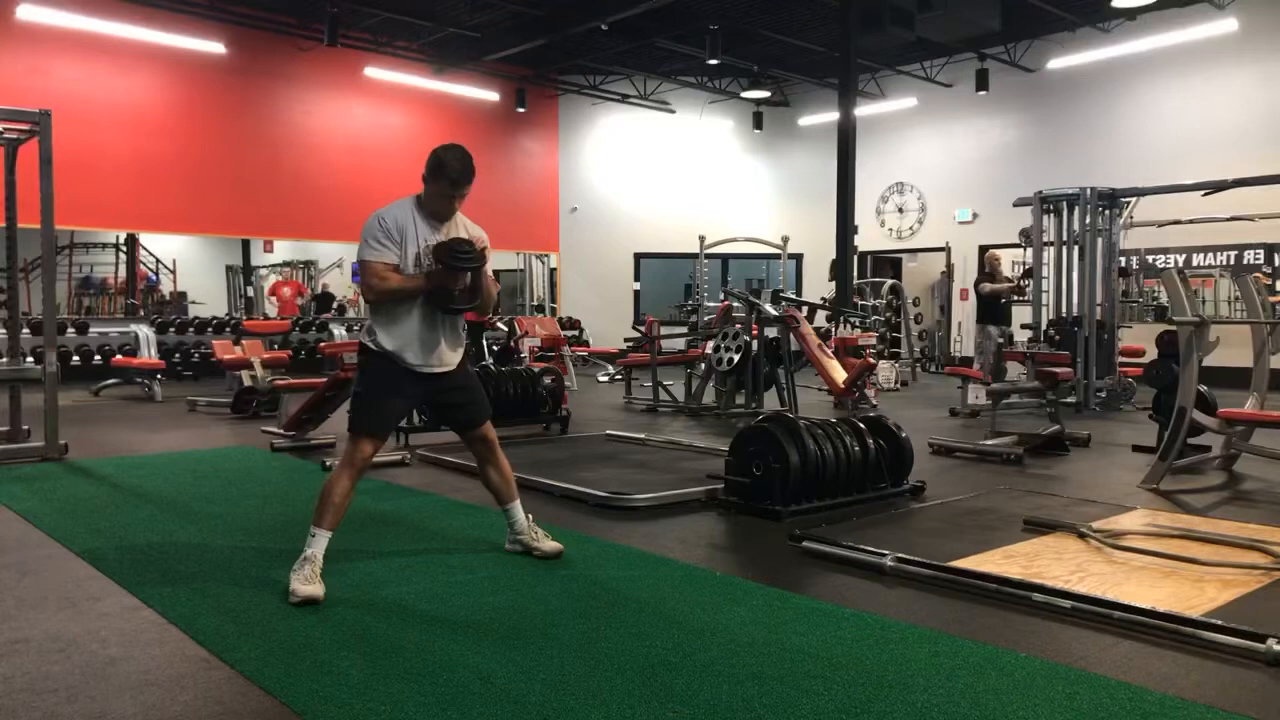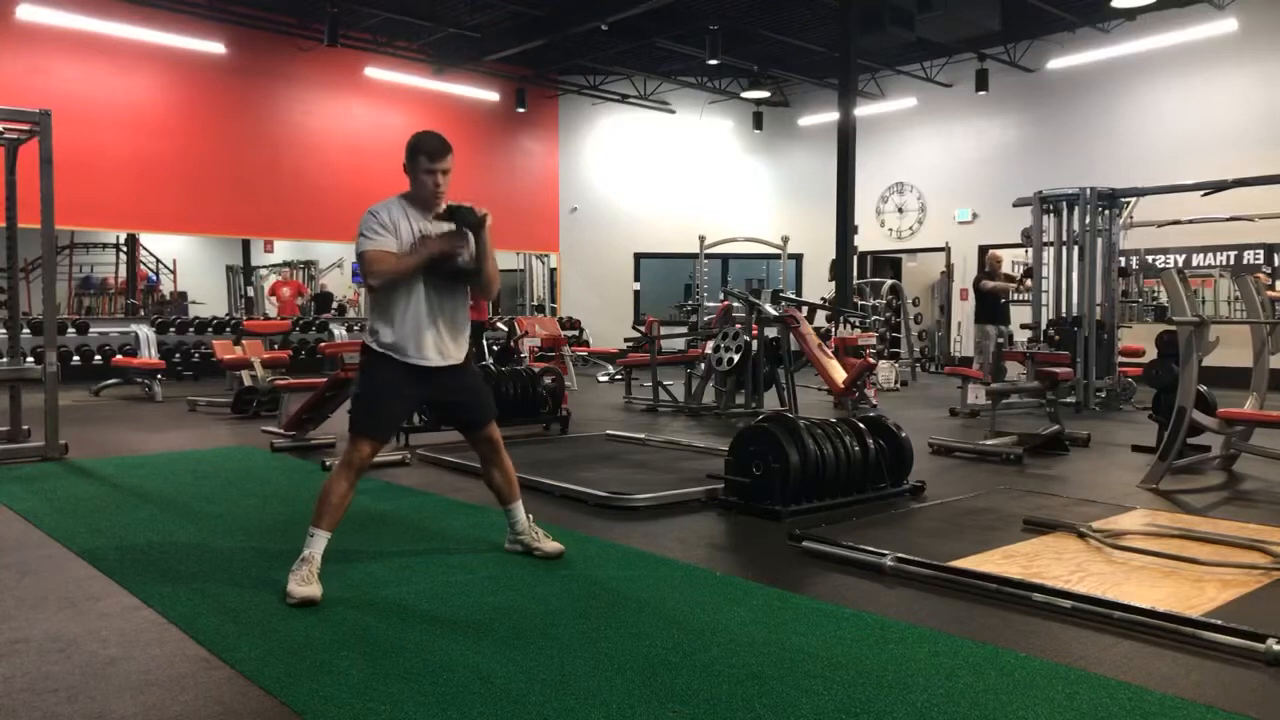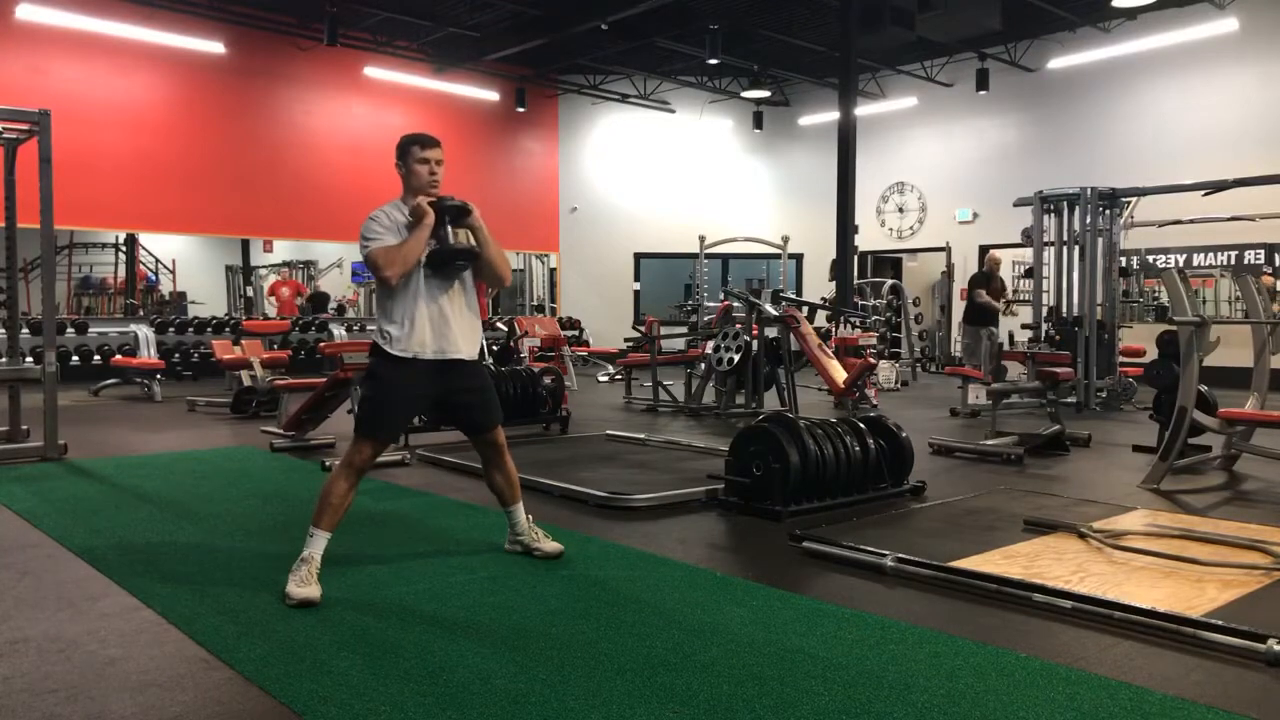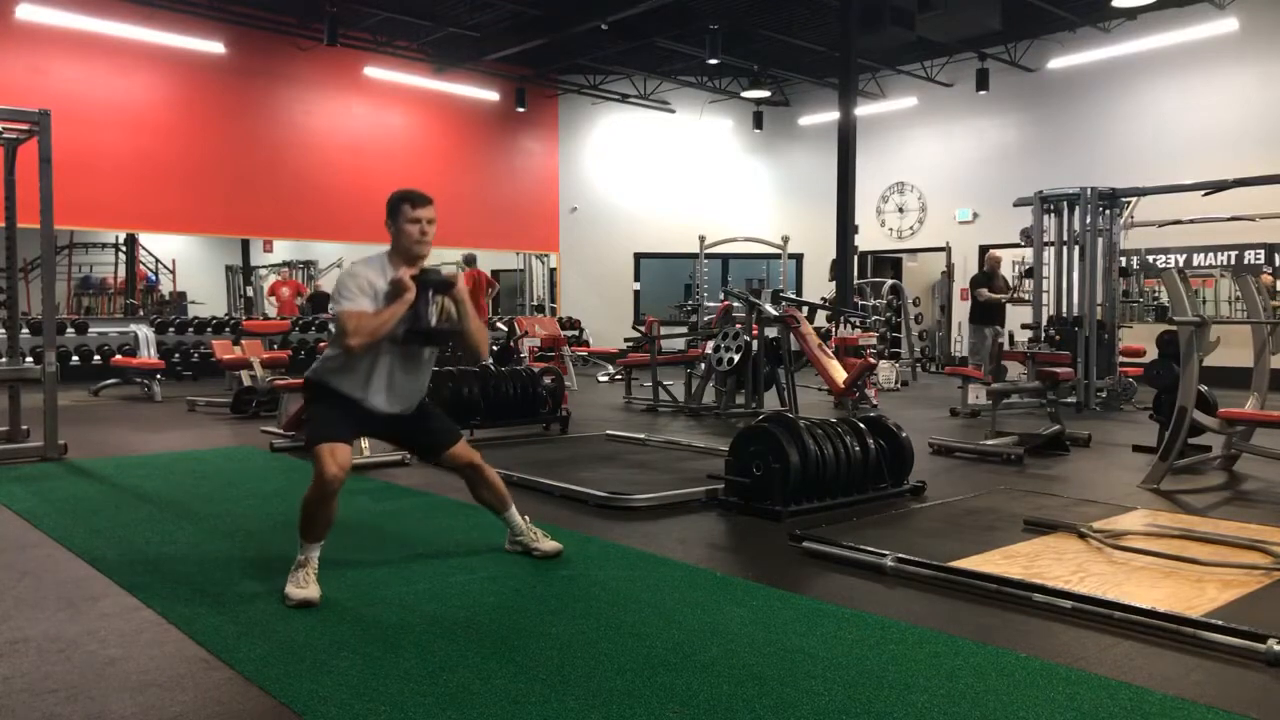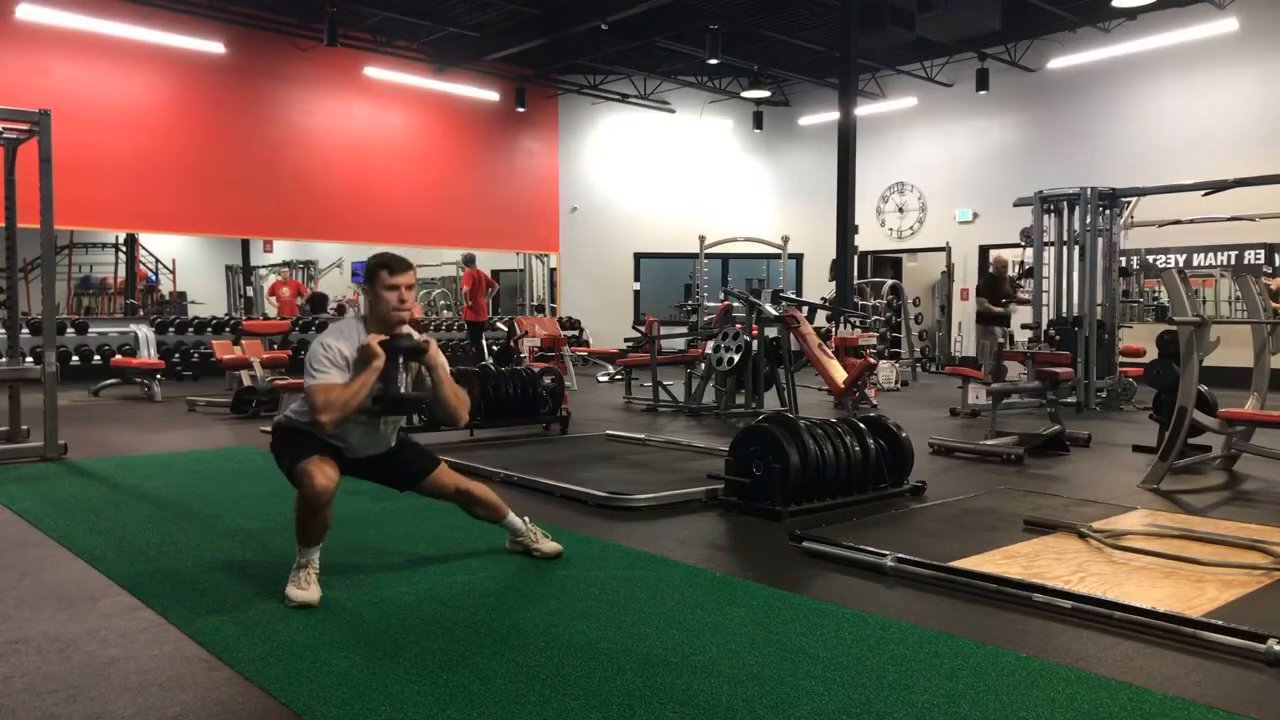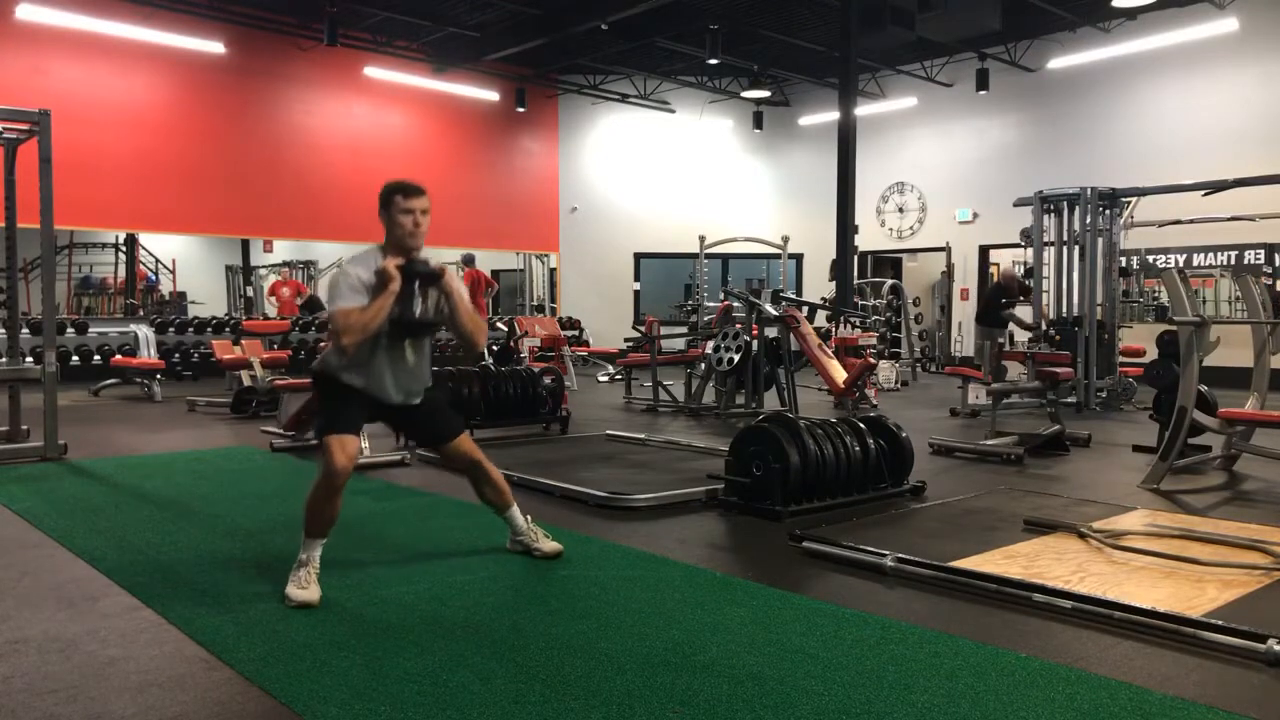
dt=0.7s
person 1, frame 1
left shoulder: (471, 232)
right shoulder: (388, 220)
left elbow: (484, 307)
right elbow: (374, 288)
left wrist: (480, 268)
right wrist: (436, 278)
left hip: (446, 360)
right hip: (390, 359)
left knee: (486, 441)
right knee: (357, 455)
left ankle: (521, 530)
right ankle: (311, 558)
person 1, frame 2
left shoulder: (463, 221)
right shoulder: (381, 216)
left elbow: (487, 291)
right elbow: (376, 275)
left wrist: (482, 238)
right wrist: (434, 248)
left hip: (452, 357)
right hip: (392, 359)
left knee: (491, 442)
right knee: (356, 456)
left ankle: (521, 530)
right ankle: (309, 558)
person 1, frame 3
left shoulder: (460, 222)
right shoulder: (383, 220)
left elbow: (501, 278)
right elbow: (390, 272)
left wrist: (477, 226)
right wrist: (423, 225)
left hip: (461, 357)
right hip: (402, 359)
left knee: (495, 444)
right knee: (359, 457)
left ankle: (521, 531)
right ankle: (309, 558)
person 1, frame 4
right shoulder: (361, 275)
left elbow: (480, 350)
right elbow: (353, 338)
left wrist: (461, 300)
right wrist: (404, 299)
left hip: (404, 401)
right hip: (341, 394)
left knee: (470, 461)
right knee: (331, 472)
left ankle: (519, 531)
right ankle: (306, 561)
person 1, frame 5
left shoulder: (419, 347)
right shoulder: (334, 344)
left elbow: (459, 417)
right elbow: (326, 417)
left wrist: (435, 366)
right wrist: (373, 366)
left hip: (379, 443)
right hip: (308, 436)
left knee: (459, 487)
right knee: (320, 483)
left ankle: (521, 532)
right ankle: (306, 564)
person 1, frame 6
left shoulder: (439, 276)
right shoulder: (355, 272)
left elbow: (477, 342)
right elbow: (345, 340)
left wrist: (450, 290)
right wrist: (389, 289)
left hip: (410, 387)
right hip: (348, 383)
left knee: (471, 458)
right knee: (339, 464)
left ankle: (521, 531)
right ankle: (307, 561)
